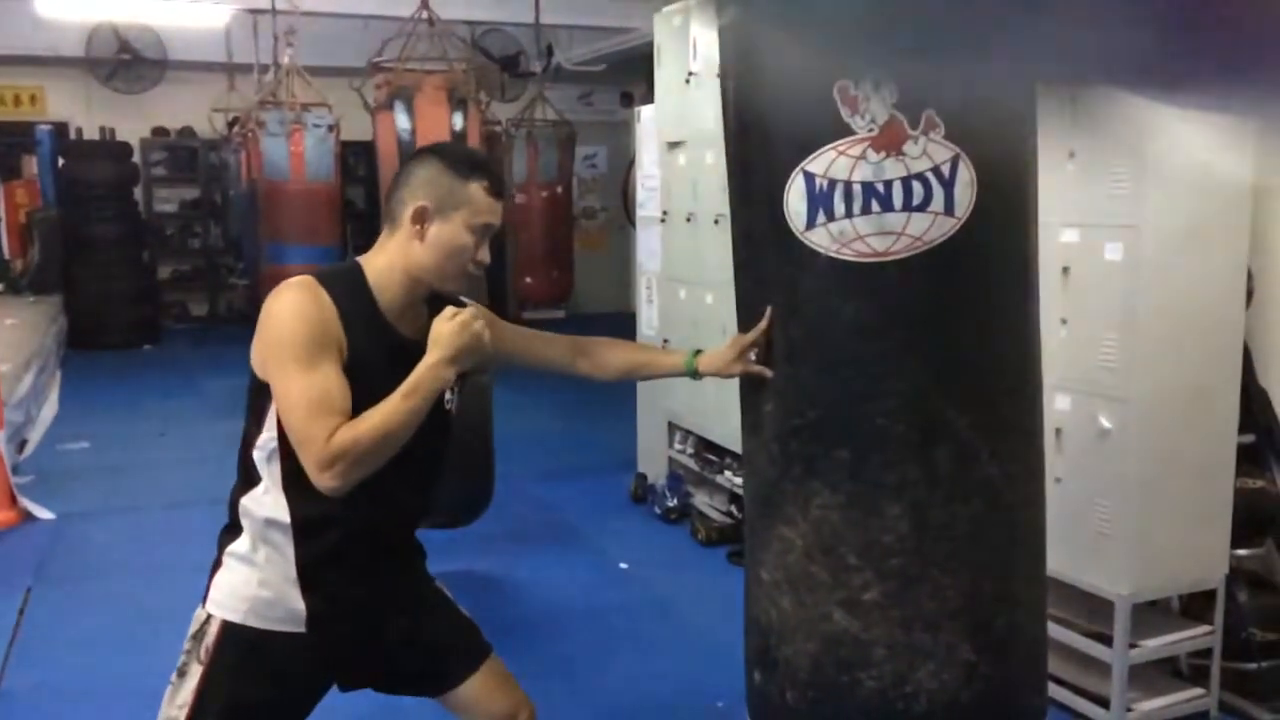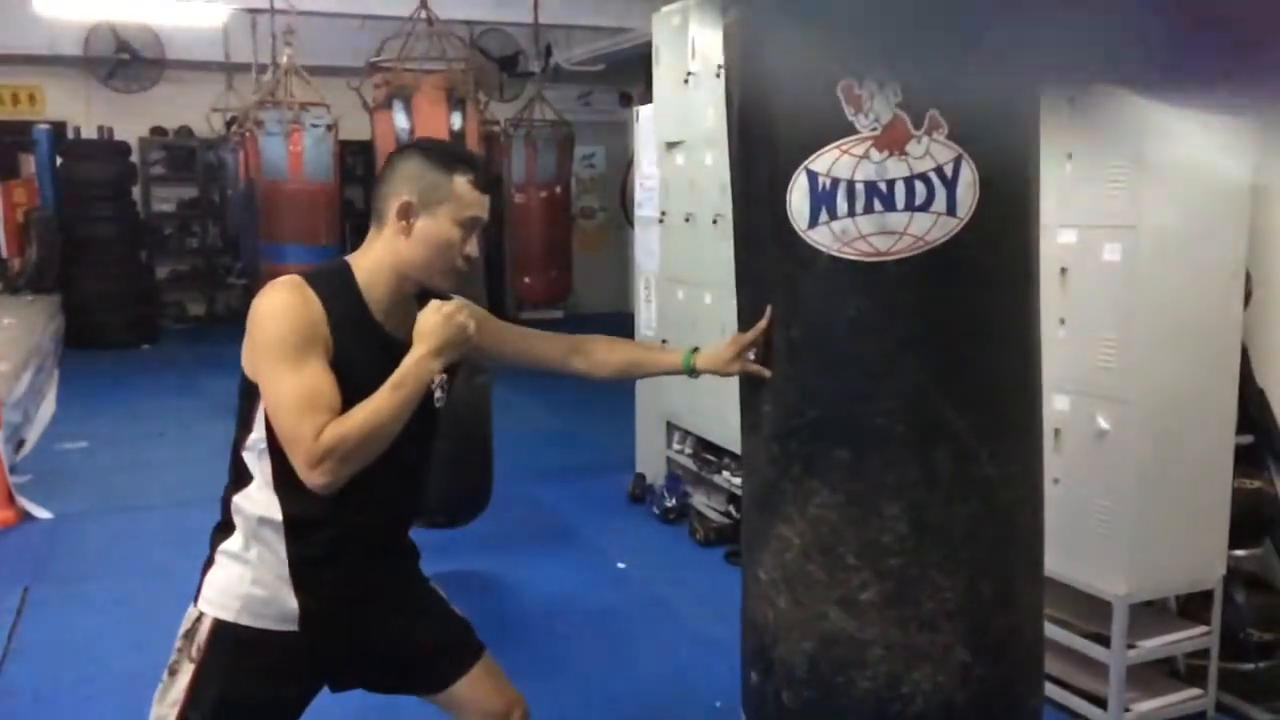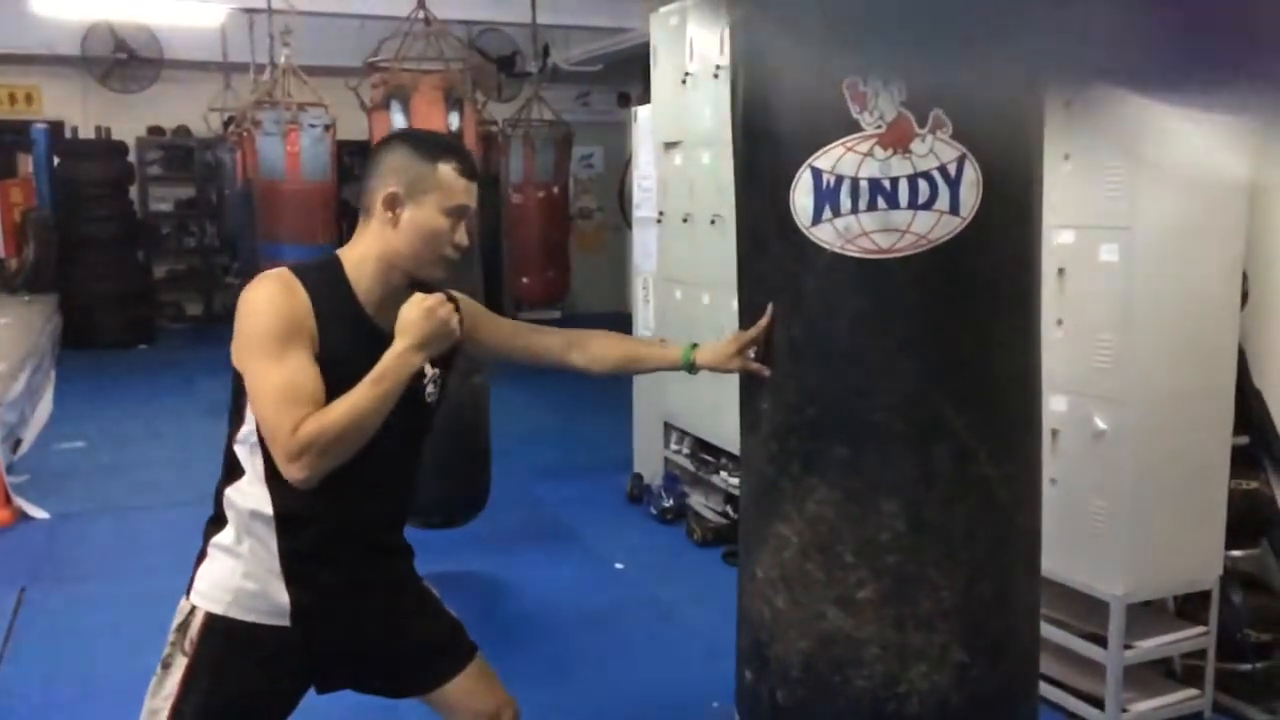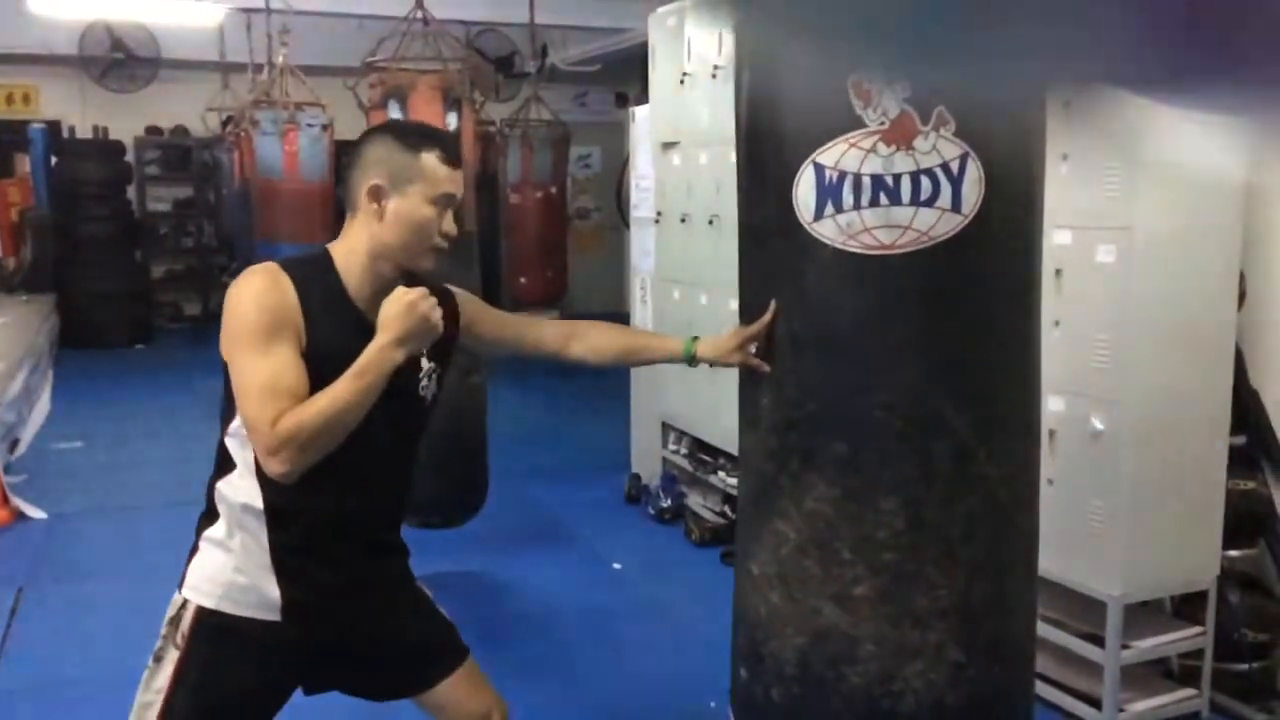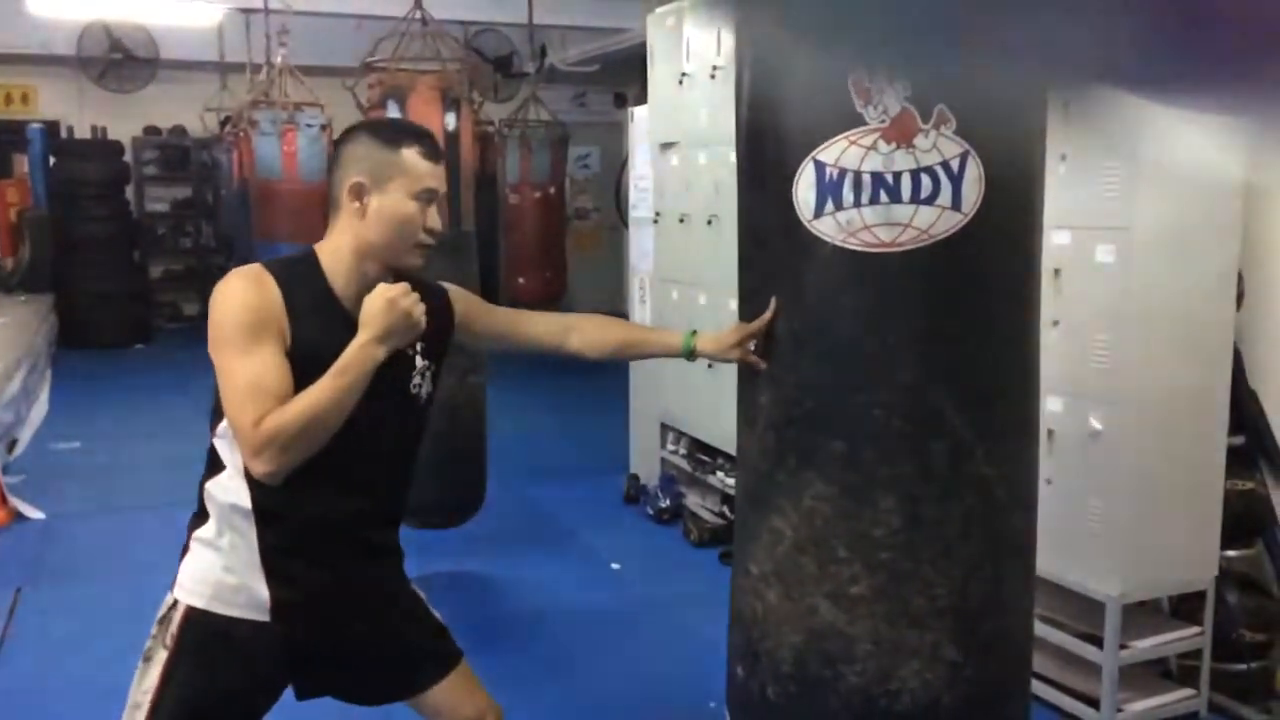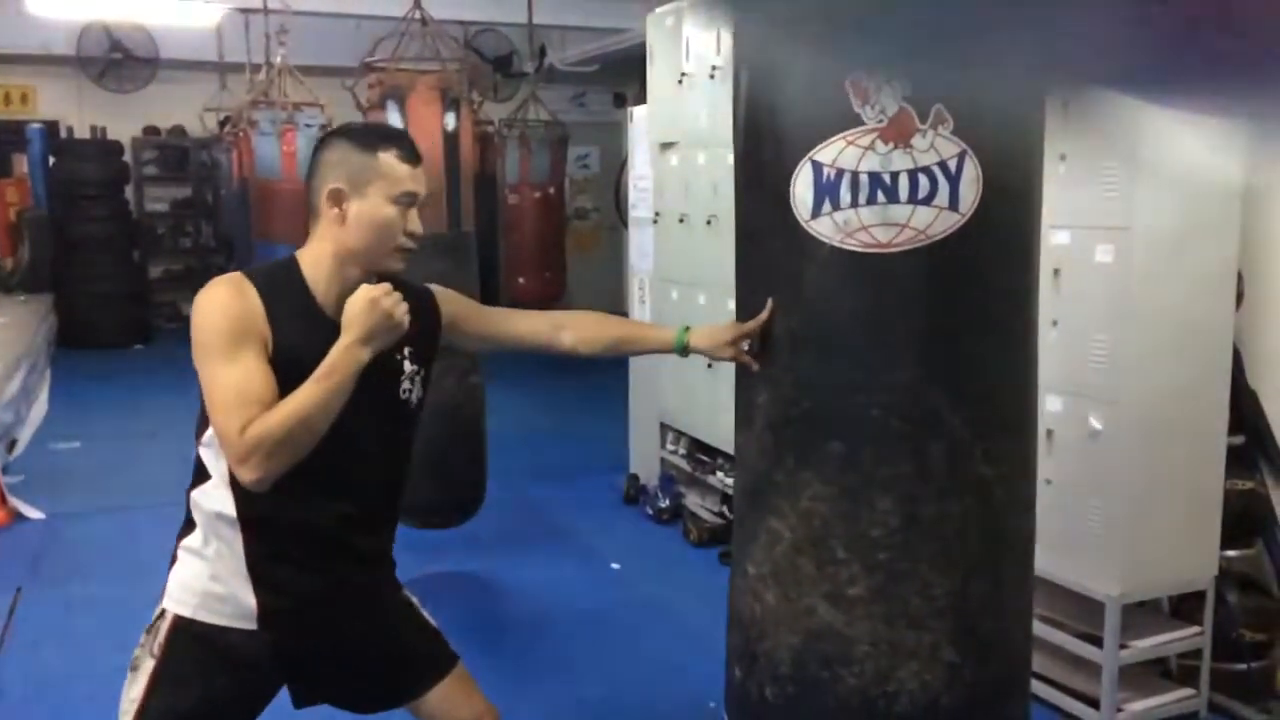
dt=0.2s
person 1, frame 1
left shoulder: (450, 317)
right shoulder: (305, 308)
left elbow: (577, 354)
right elbow: (333, 467)
left wrist: (699, 361)
right wrist: (440, 365)
left hip: (389, 576)
right hip: (274, 596)
person 1, frame 2
left shoulder: (445, 314)
right shoulder: (292, 307)
left elbow: (572, 353)
right elbow: (322, 464)
left wrist: (696, 360)
right wrist: (426, 358)
left hip: (382, 575)
right hip: (266, 594)
person 1, frame 3
left shoulder: (444, 312)
right shoulder: (280, 299)
left elbow: (571, 348)
right elbow: (302, 458)
left wrist: (696, 355)
right wrist: (409, 351)
left hip: (375, 573)
right hip: (257, 591)
person 1, frame 4
left shoulder: (440, 307)
right shoulder: (268, 293)
left elbow: (572, 339)
right elbow: (282, 452)
left wrist: (697, 349)
right wrist: (390, 346)
left hip: (370, 574)
right hip: (249, 589)
person 1, frame 5
left shoulder: (434, 306)
right shoulder: (255, 294)
left elbow: (570, 332)
right elbow: (268, 453)
left wrist: (697, 343)
right wrist: (373, 343)
left hip: (365, 578)
right hip: (240, 590)
person 1, frame 6
left shoulder: (423, 309)
right shoulder: (235, 303)
left elbow: (561, 330)
right elbow: (256, 460)
left wrist: (691, 339)
right wrist: (356, 345)
left hip: (356, 586)
right hip: (229, 599)
